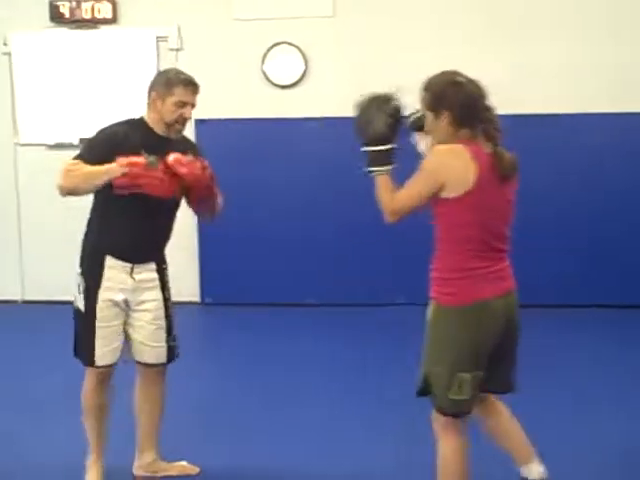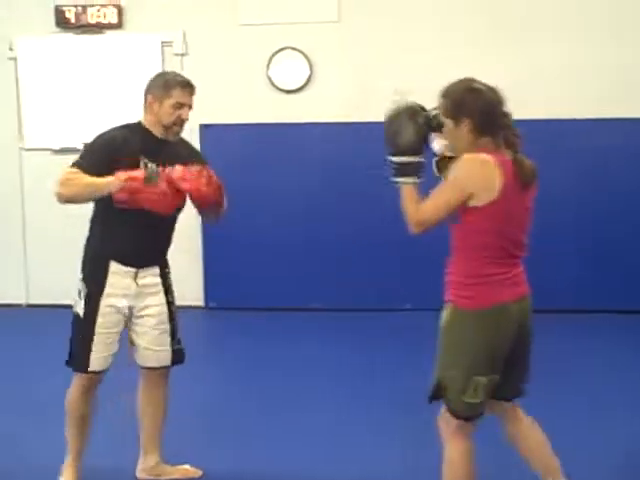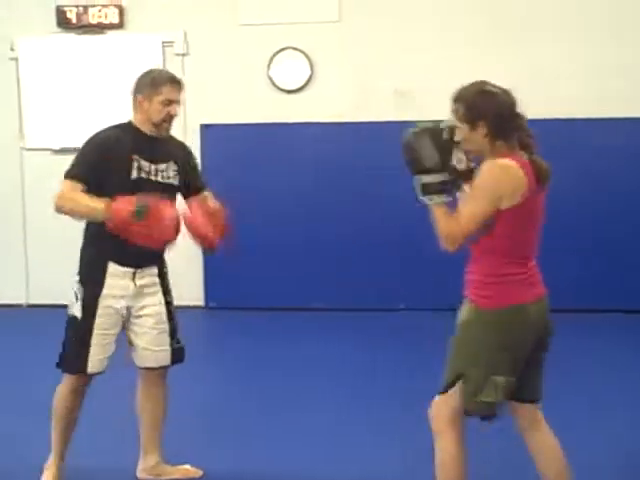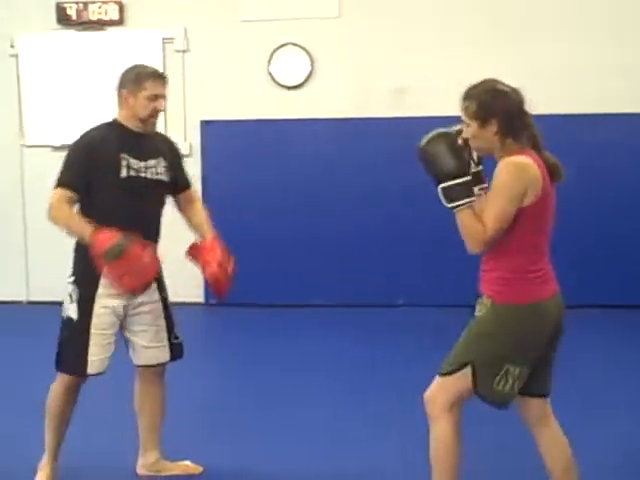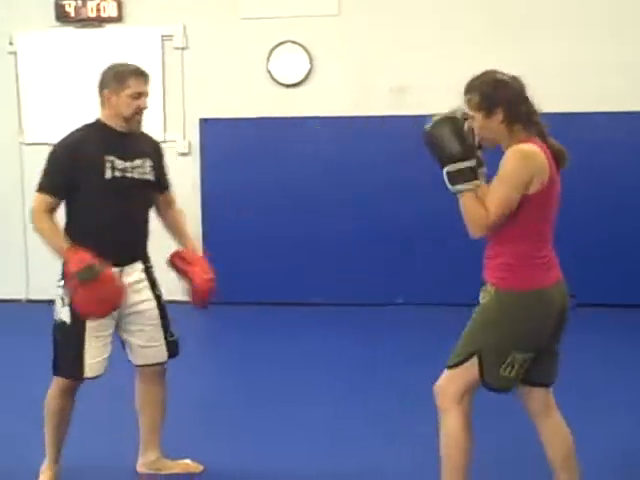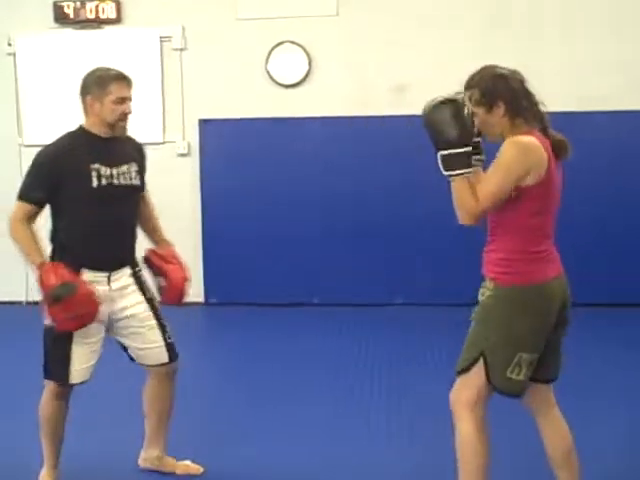
dt=0.1s
person 1, frame 1
left shoulder: (187, 151)
right shoulder: (116, 137)
left elbow: (211, 207)
right elbow: (66, 181)
left wrist: (203, 186)
right wrist: (118, 170)
left hip: (151, 271)
right hip: (106, 267)
left knee: (154, 366)
right knee: (99, 368)
person 1, frame 2
left shoulder: (186, 154)
right shoulder: (114, 143)
left elbow: (211, 208)
right elbow: (64, 188)
left wrist: (207, 197)
right wrist: (117, 183)
left hip: (153, 275)
right hip: (107, 273)
left knee: (157, 368)
right knee: (87, 373)
person 1, frame 3
left shoulder: (178, 152)
right shoulder: (106, 144)
left elbow: (204, 203)
right elbow: (64, 200)
right wrist: (113, 211)
left hip: (151, 276)
right hip: (104, 274)
left knee: (155, 369)
right knee: (78, 374)
person 1, frame 4
left shoulder: (165, 148)
right shoulder: (93, 145)
left elbow: (188, 200)
right elbow: (58, 208)
left wrist: (211, 244)
right wrist: (101, 241)
left hip: (146, 273)
right hip: (101, 276)
left knee: (153, 367)
right knee: (73, 374)
person 1, frame 5
left shoulder: (148, 147)
right shoulder: (75, 146)
left elbow: (165, 202)
right elbow: (39, 213)
left wrist: (191, 250)
right wrist: (73, 259)
left hip: (136, 275)
left knee: (153, 367)
right knee: (70, 376)
person 1, frame 6
left shoulder: (132, 150)
right shoulder: (58, 156)
right elbow: (19, 219)
left wrist: (165, 249)
right wrist: (48, 274)
left hip: (127, 278)
right hip: (77, 284)
left knee: (164, 365)
right knee: (61, 384)
person 2, frame 1
left shoulder: (446, 158)
right shoulder: (500, 159)
left elbow: (393, 210)
left wrist: (378, 149)
left hip: (461, 307)
right hip: (501, 299)
left knee: (446, 422)
right knee: (484, 399)
person 2, frame 2
left shoulder: (474, 167)
right shoulder: (513, 166)
left elbow: (417, 222)
left wrist: (405, 161)
right wrist: (447, 155)
left hip: (475, 312)
right hip: (513, 304)
left knee: (453, 426)
right knee: (508, 409)
person 2, frame 3
left shoulder: (498, 172)
right shoulder: (526, 167)
left elbow: (451, 238)
left wrist: (431, 180)
right wrist: (454, 177)
left hip: (495, 312)
right hip: (530, 306)
left knee: (444, 417)
right knee: (528, 418)
person 2, frame 4
left shoulder: (515, 169)
right shoulder: (530, 163)
left elbow: (478, 240)
right elbow: (492, 220)
left wrist: (453, 183)
right wrist: (467, 178)
left hip: (513, 307)
right hip: (540, 303)
left knee: (440, 401)
right knee: (537, 414)
person 2, frame 5
left shoulder: (522, 156)
right shoulder: (535, 152)
left elbow: (480, 225)
right elbow: (496, 209)
left wrist: (457, 166)
right wrist: (468, 162)
left hip: (516, 296)
right hip: (544, 292)
left knee: (450, 393)
right knee: (540, 405)
person 2, frame 6
left shoulder: (521, 148)
right shoulder: (541, 146)
left elbow: (469, 212)
right elbow: (490, 199)
left wrist: (453, 151)
right wrist: (469, 150)
left hip: (516, 292)
right hip: (546, 287)
left knee: (466, 401)
right knee: (541, 402)
